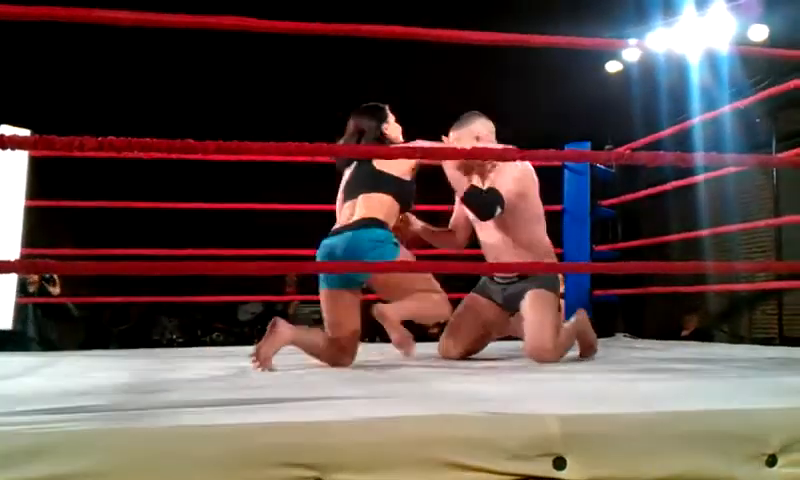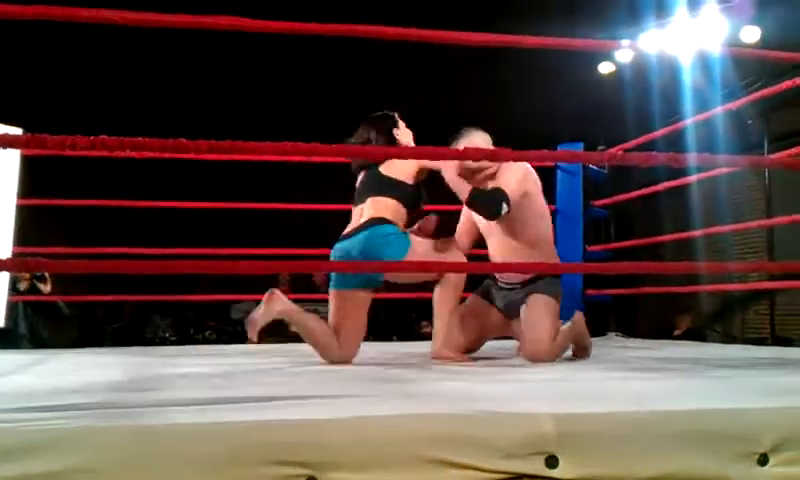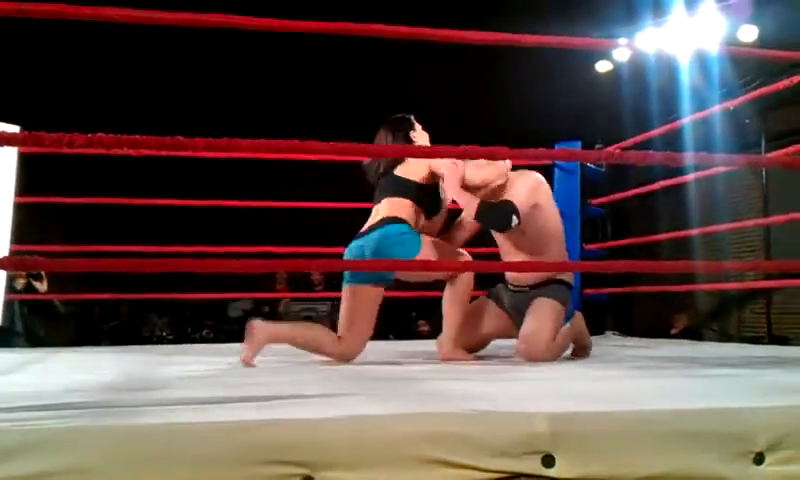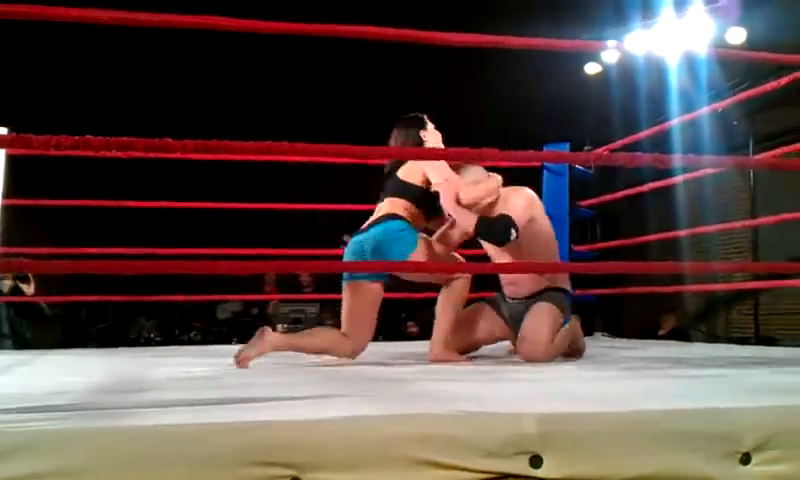
dt=0.1s
person 1, frame 1
left shoulder: (353, 166)
left hip: (332, 249)
right hip: (369, 242)
left knee: (339, 355)
right knee: (438, 306)
left ankle: (286, 332)
right ankle: (392, 311)
person 1, frame 2
left shoulder: (366, 172)
right shoulder: (410, 158)
left wrist: (414, 232)
left hip: (345, 251)
right hip: (380, 241)
left knee: (339, 351)
right knee: (456, 261)
left ankle: (284, 306)
right ankle: (443, 345)
person 1, frame 3
left shoulder: (387, 175)
right shoulder: (429, 158)
right elbow: (473, 177)
left wrist: (442, 210)
right wrist: (501, 167)
left hip: (359, 250)
right hip: (392, 240)
left knee: (345, 349)
right knee: (464, 263)
left ankle: (269, 330)
right ankle: (449, 346)
person 1, frame 4
left shoulder: (404, 170)
right shoulder: (429, 162)
right elbow: (464, 195)
right wrist: (493, 183)
left hip: (359, 245)
right hip: (388, 236)
left knee: (349, 345)
right knee: (459, 269)
left ankle: (272, 339)
right ankle: (440, 347)
person 2, frame 1
left shoulder: (516, 170)
right shoulder: (468, 184)
left elbow: (485, 208)
right elbow: (454, 239)
left wrist: (450, 167)
right wrist: (419, 227)
left hip: (535, 276)
right hip: (494, 281)
left knee: (542, 352)
right knee: (450, 351)
left ankle: (577, 325)
right ankle: (513, 323)
person 2, frame 2
left shoulder: (518, 172)
right shoulder: (476, 191)
left elbow: (492, 209)
right elbow: (458, 246)
left wrist: (450, 176)
left hip: (540, 282)
right hip: (498, 286)
left knee: (537, 352)
right knee: (449, 347)
left ankle: (573, 327)
right ankle: (513, 326)
person 2, frame 3
left shoulder: (528, 182)
right shoulder: (485, 198)
left elbow: (501, 220)
right elbow: (451, 240)
left wrist: (456, 191)
left hip: (551, 287)
right hip: (509, 292)
left knee: (534, 351)
right knee: (453, 343)
left ankle: (573, 328)
right ankle: (516, 330)
person 2, frame 4
left shoulder: (521, 199)
right shoulder: (473, 213)
left elbow: (500, 235)
left wrist: (451, 207)
left hip: (548, 296)
right hip: (506, 302)
left knee: (534, 351)
right knee: (447, 342)
left ankle: (568, 331)
right ankle: (515, 332)
